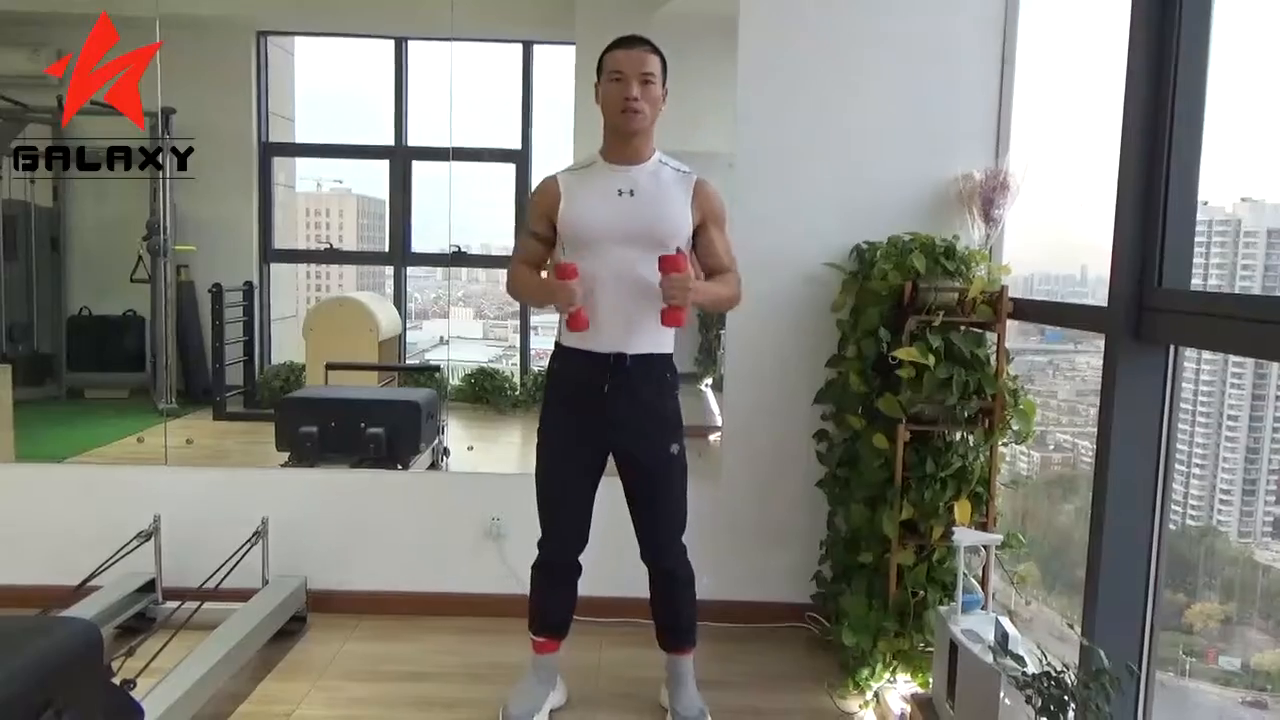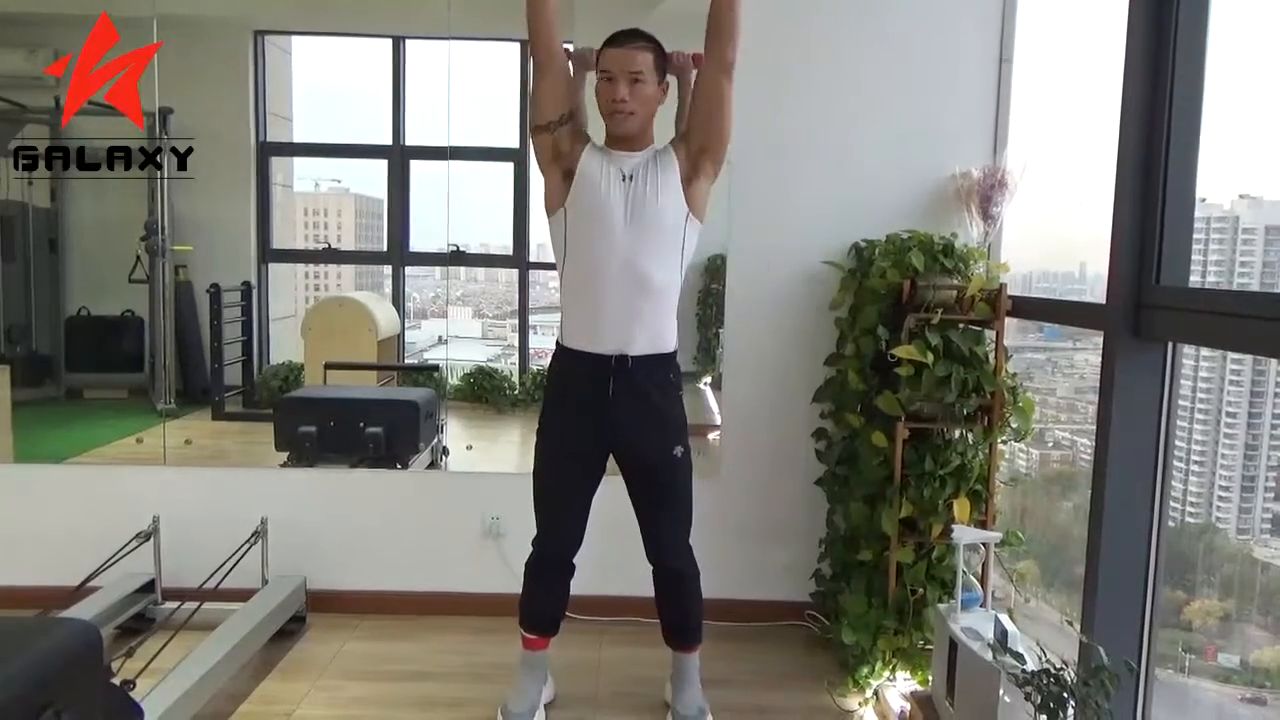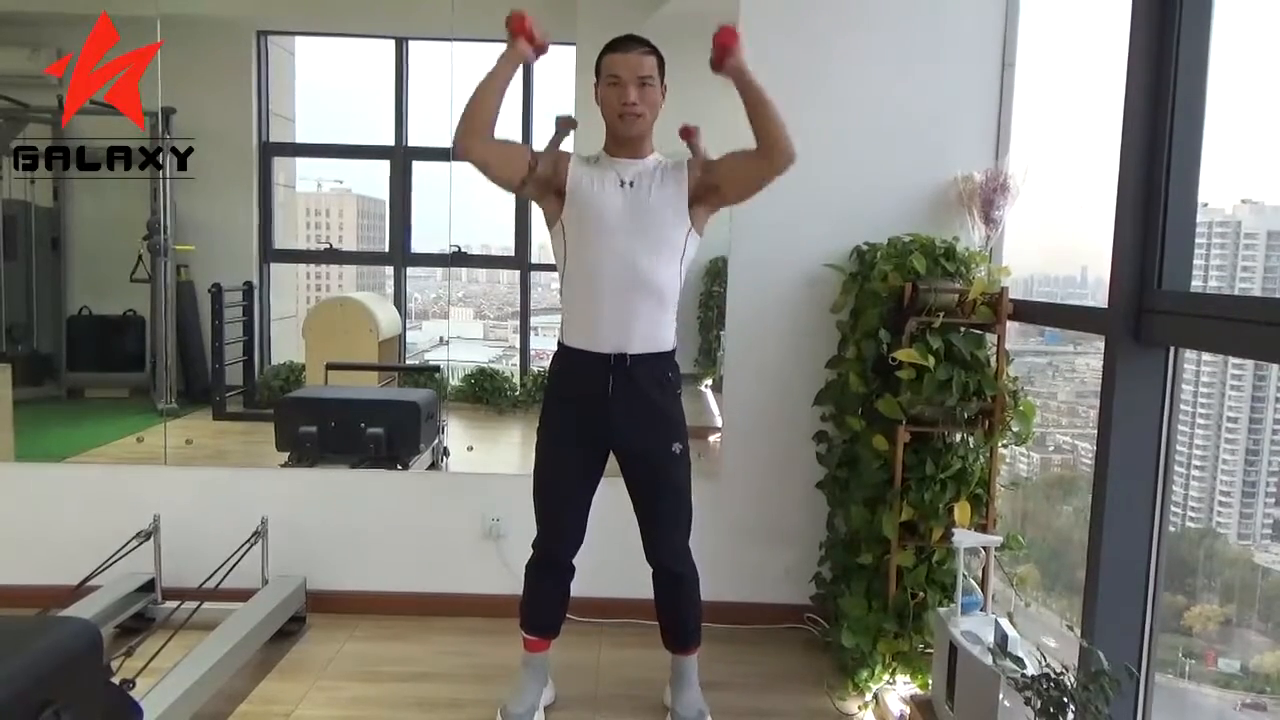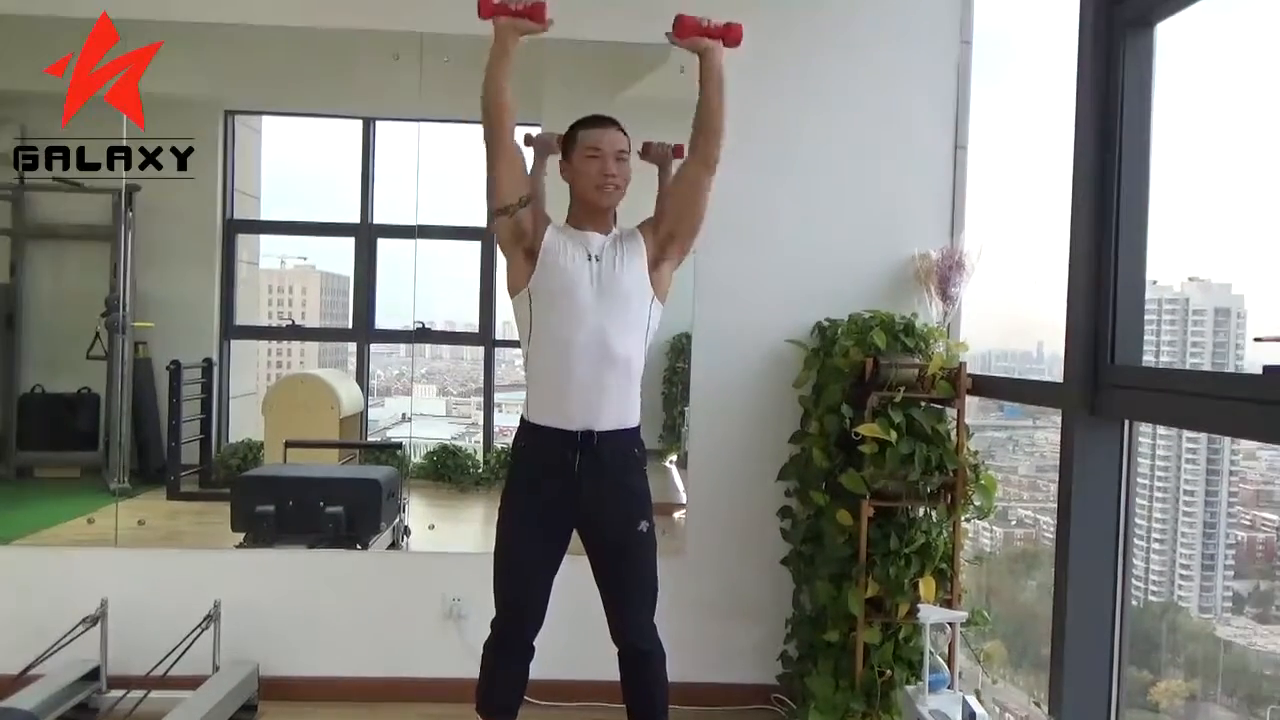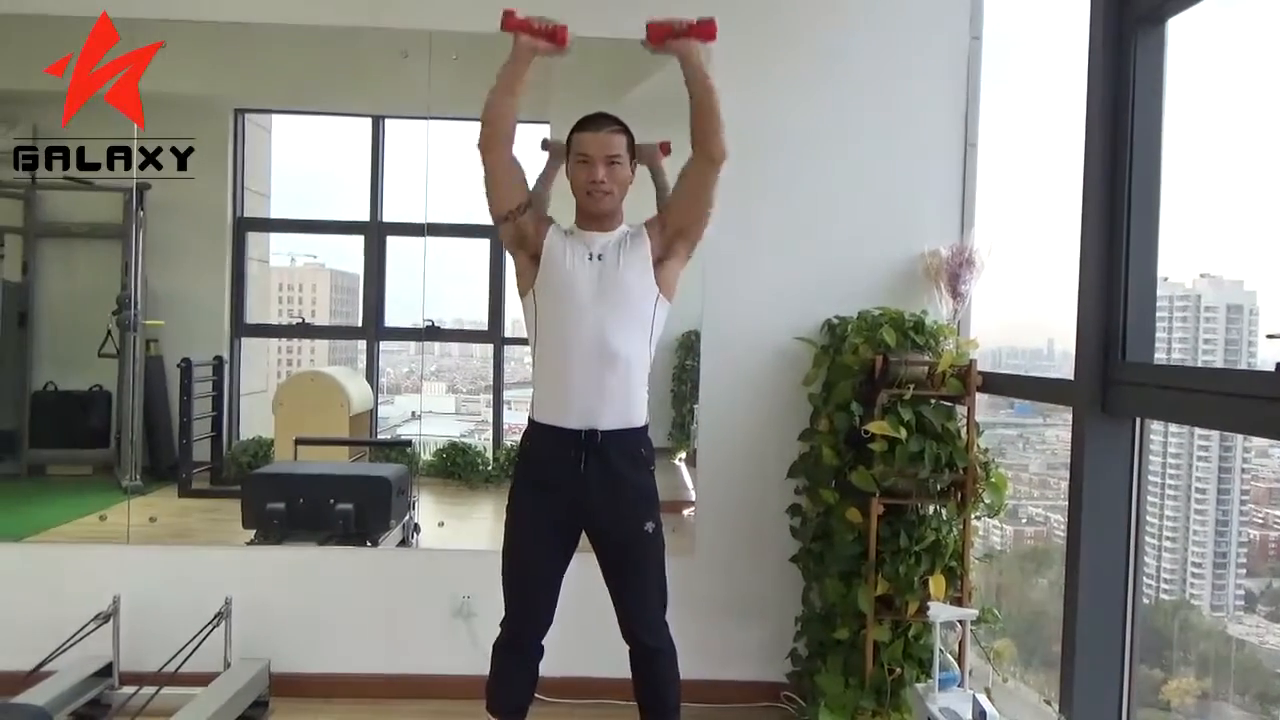
dt=1s
person 1, frame 1
left shoulder: (695, 194)
right shoulder: (557, 191)
left elbow: (731, 288)
right elbow: (518, 279)
left wrist: (698, 291)
right wrist: (547, 288)
left hip: (650, 382)
right hip: (574, 379)
left knee: (665, 545)
right knee: (559, 541)
person 1, frame 2
left shoulder: (689, 168)
right shoulder: (568, 159)
left elbow: (722, 59)
left hip: (652, 381)
right hip: (576, 377)
left knee: (671, 546)
right knee: (554, 541)
person 1, frame 3
left shoulder: (692, 175)
right shoulder: (562, 171)
left elbow: (779, 152)
right elbow: (470, 142)
left wrist: (738, 70)
right wrist: (513, 56)
left hip: (652, 379)
right hip: (576, 377)
left knee: (670, 546)
right knee: (554, 541)
person 1, frame 4
left shoulder: (652, 247)
right shoulder: (531, 241)
left elbow: (707, 154)
right elbow: (495, 137)
left wrist: (708, 63)
left hip: (618, 457)
right hip: (540, 455)
left knee: (635, 630)
right knee: (513, 627)
person 1, frame 5
left shoulder: (659, 248)
right shoulder: (537, 243)
left elbow: (711, 153)
right elbow: (494, 143)
left wrist: (691, 59)
right wrist: (521, 54)
left hip: (625, 457)
right hip: (547, 453)
left knee: (646, 627)
right knee: (521, 625)
